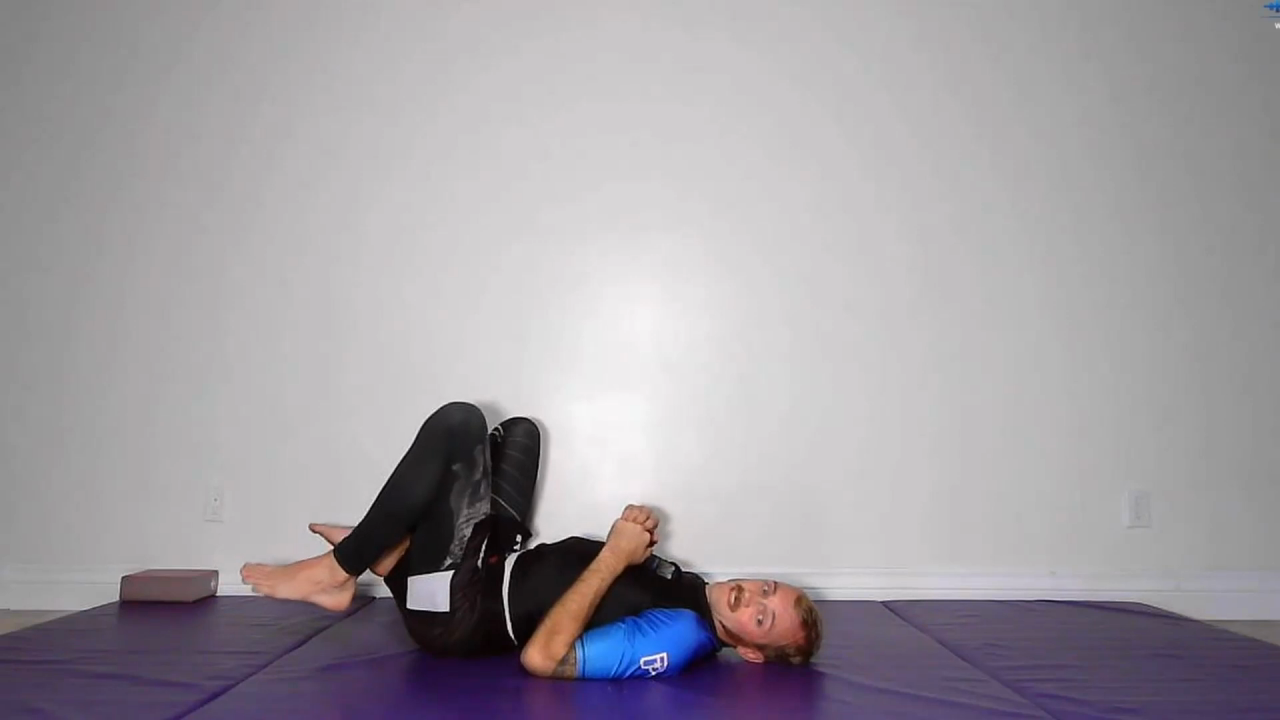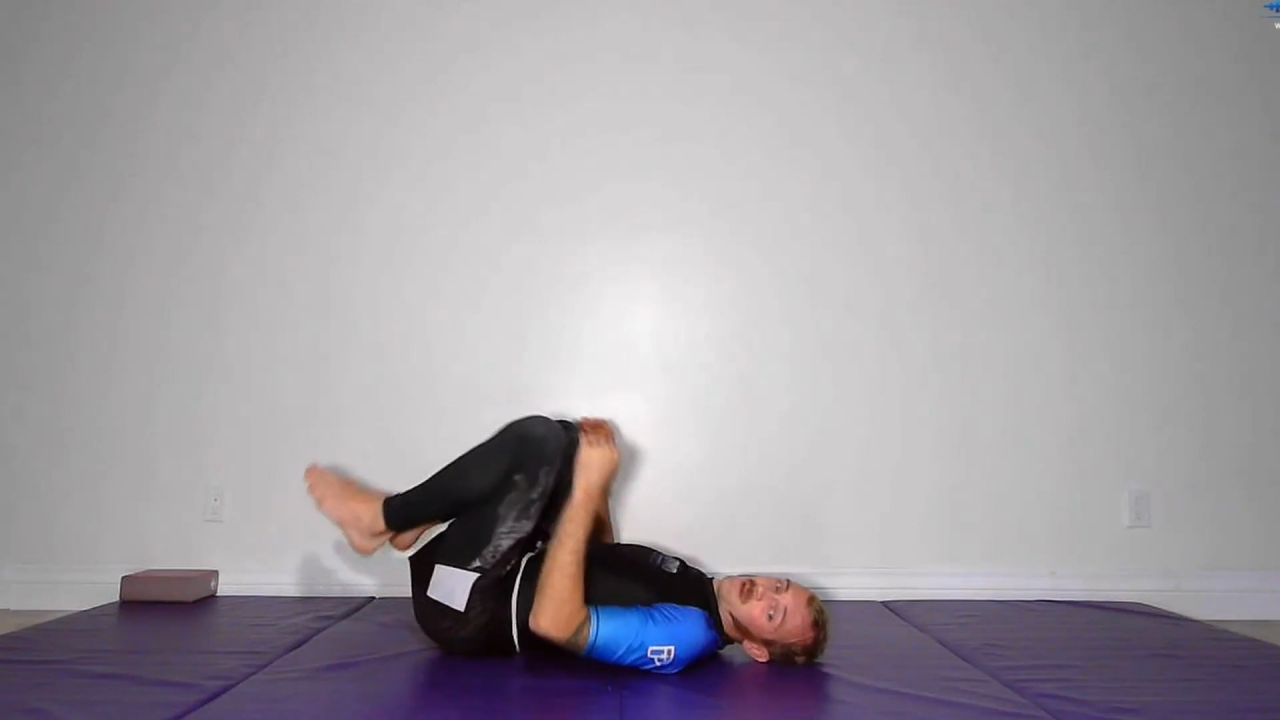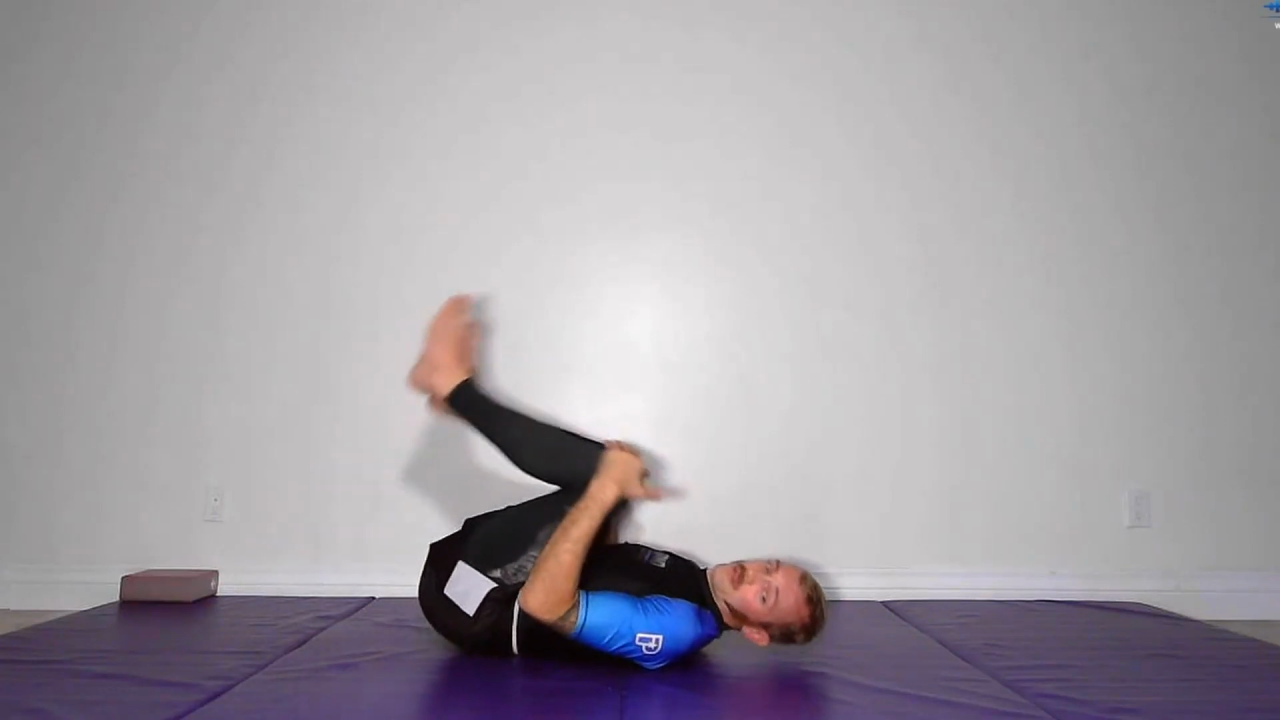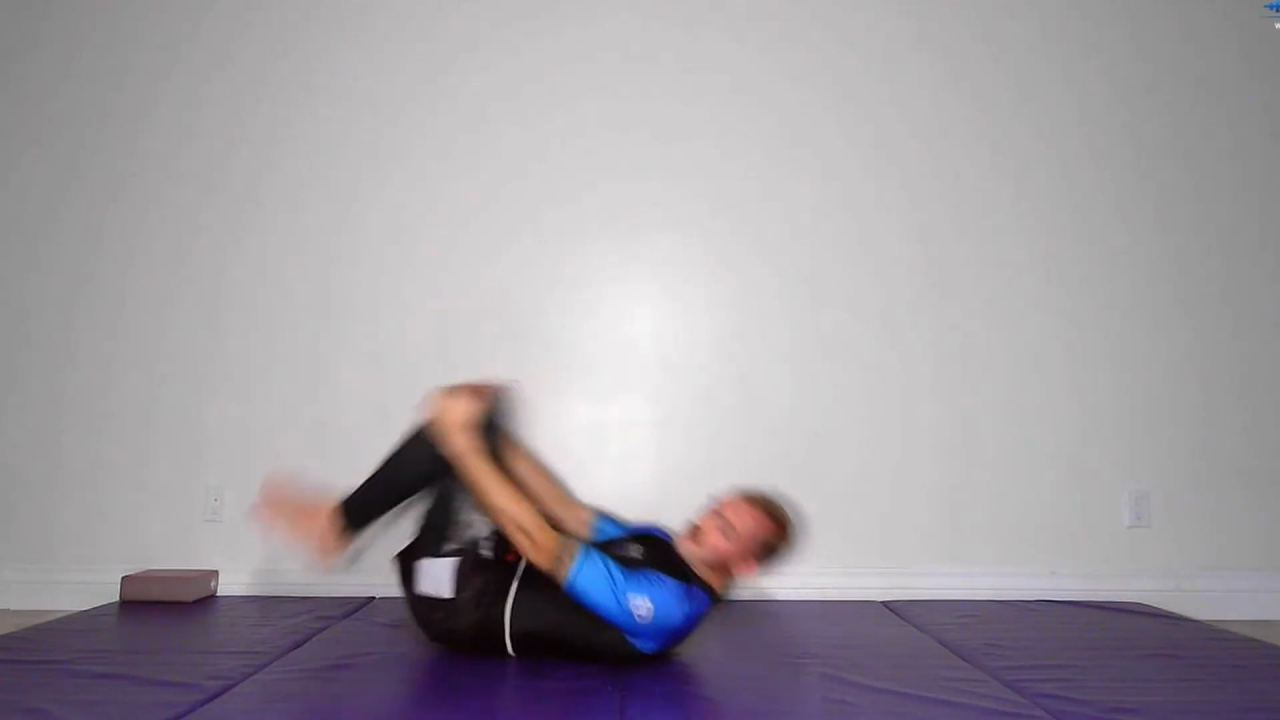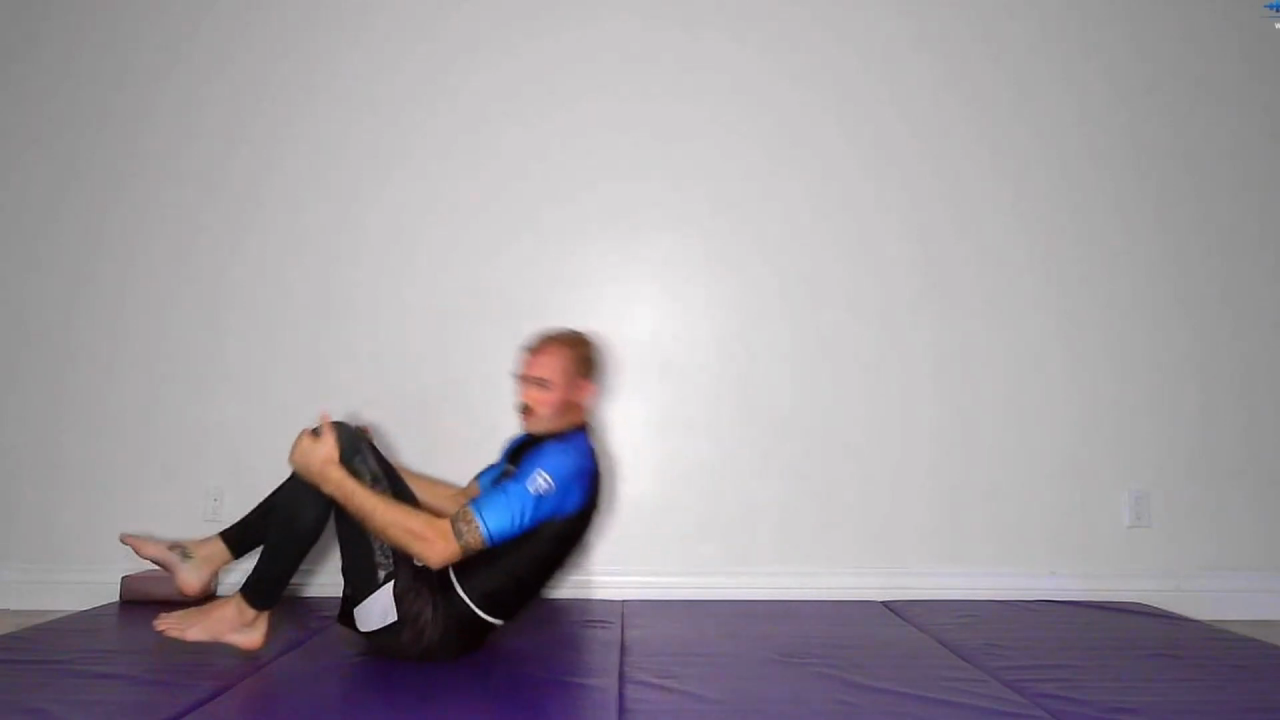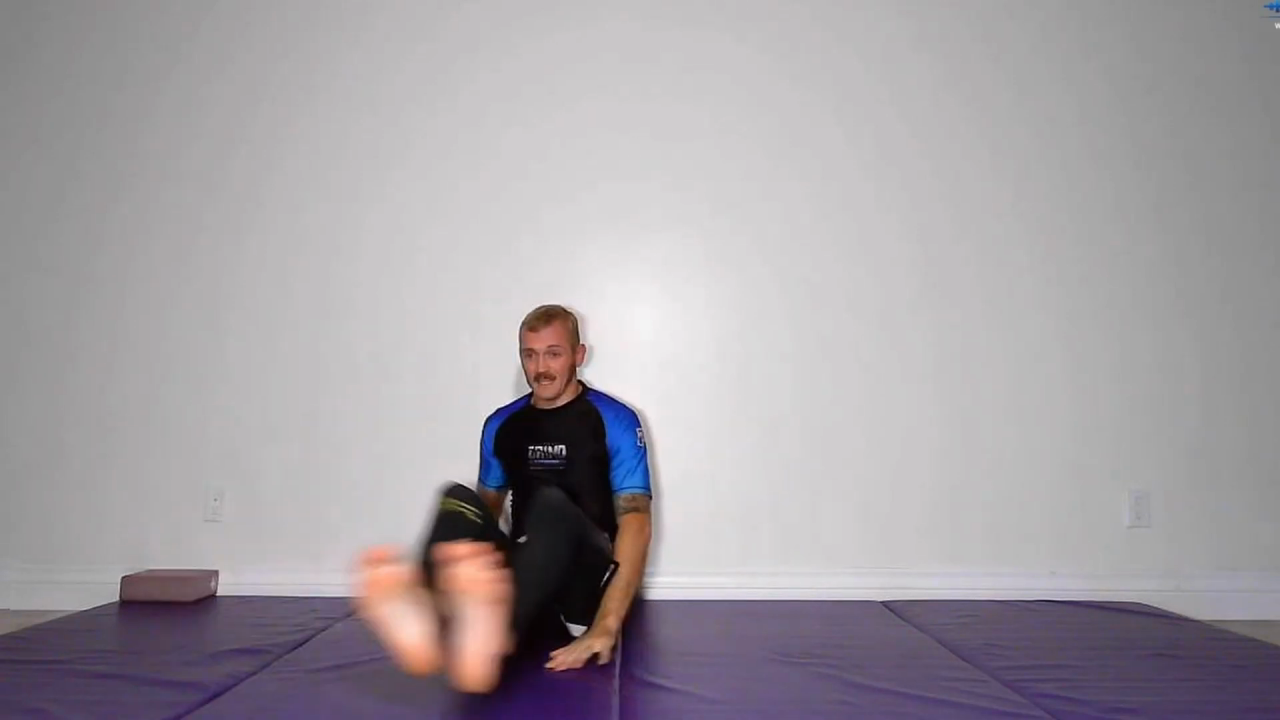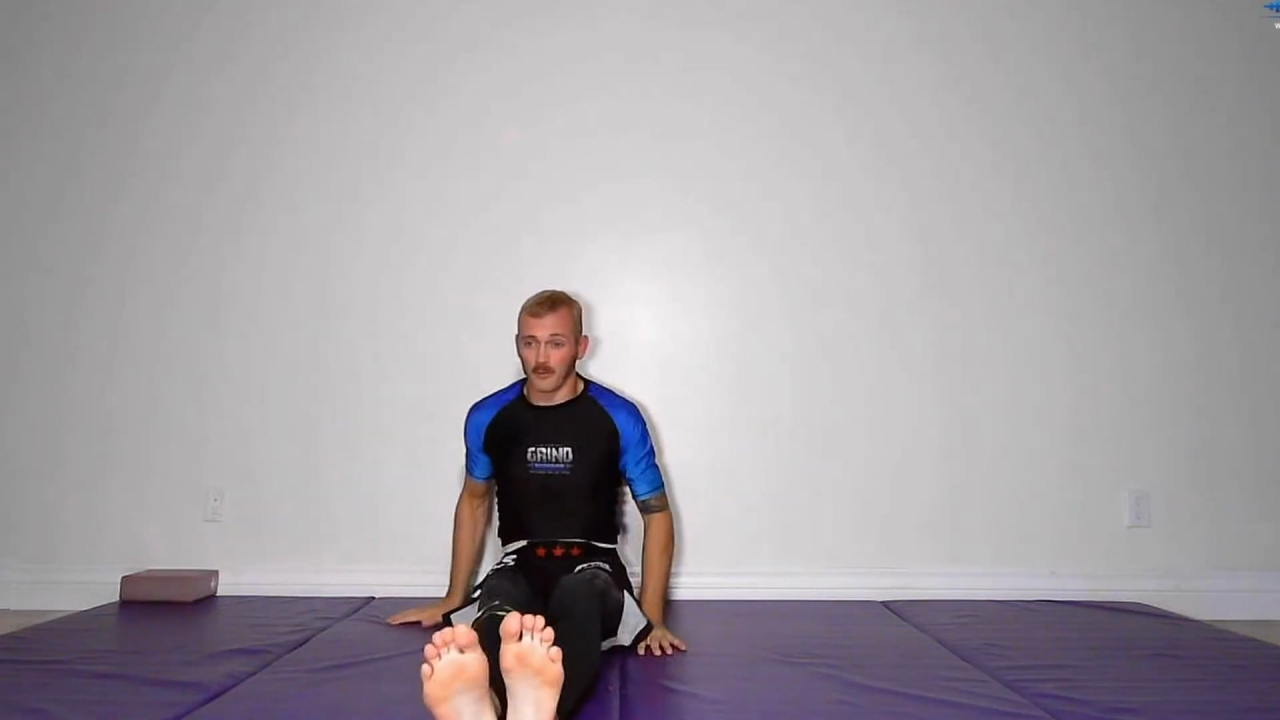
dt=0.5s
person 1, frame 1
left shoulder: (676, 643)
right shoulder: (693, 591)
left elbow: (541, 658)
left wrist: (616, 555)
right wrist: (632, 541)
left hip: (457, 611)
right hip: (500, 566)
left knee: (458, 425)
right knee: (519, 430)
left ankle: (339, 569)
right ankle: (393, 550)
person 1, frame 2
left shoulder: (683, 638)
right shoulder: (697, 588)
left elbow: (554, 624)
left wrist: (587, 488)
right wrist: (598, 485)
left hip: (469, 610)
right hip: (512, 573)
left knee: (538, 438)
right knee: (562, 441)
left ankle: (382, 517)
right ankle: (412, 520)
person 1, frame 3
left shoulder: (676, 629)
right shoulder: (690, 580)
left elbow: (544, 603)
right elbow: (603, 557)
left wrist: (604, 492)
right wrist: (610, 492)
left hip: (471, 607)
left knee: (597, 480)
left ankle: (452, 386)
right ankle: (458, 392)
person 1, frame 4
left shoulder: (665, 606)
right shoulder: (657, 544)
left elbow: (540, 545)
right elbow: (572, 514)
left wrist: (458, 439)
right wrist: (491, 434)
left hip: (467, 607)
right hip: (501, 583)
left knee: (455, 437)
right knee: (472, 435)
left ankle: (336, 521)
right ankle: (341, 518)
person 1, frame 5
left shoulder: (562, 462)
right shoulder: (535, 444)
left elbow: (437, 547)
right elbow: (465, 501)
left wrist: (331, 476)
right wrist: (359, 464)
left hip: (428, 622)
right hip: (436, 596)
left knee: (332, 459)
right knee: (338, 447)
left ankle: (248, 614)
right ankle: (211, 554)
person 1, frame 6
left shoulder: (614, 421)
right shoulder: (502, 424)
left elbow: (635, 522)
left wrist: (606, 628)
left hip: (581, 578)
right hip: (510, 570)
left knee: (552, 506)
right knee: (457, 503)
left ankle: (482, 644)
person 1, frame 7
left shoulder: (619, 417)
right shoulder: (488, 417)
left elbow: (656, 514)
right elbow: (474, 502)
left wrist: (652, 617)
right wrist: (454, 599)
left hip: (592, 567)
right hip: (519, 566)
left knee: (577, 596)
right knee: (499, 612)
